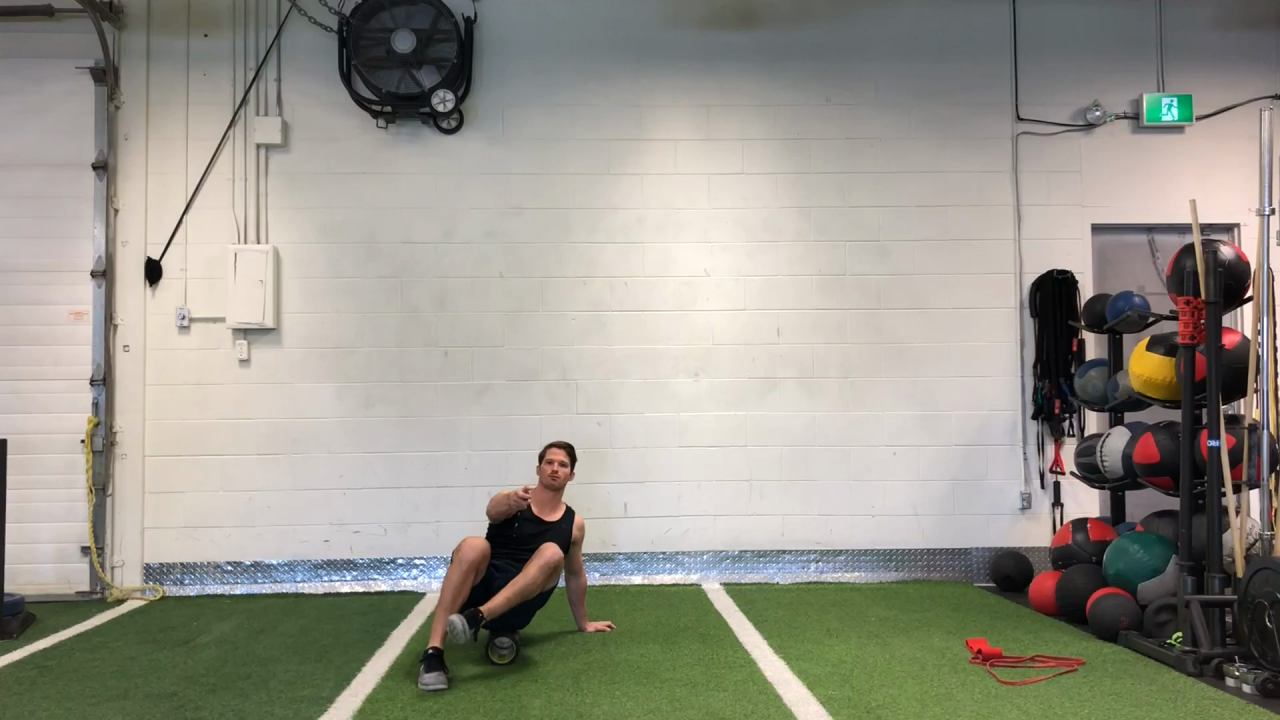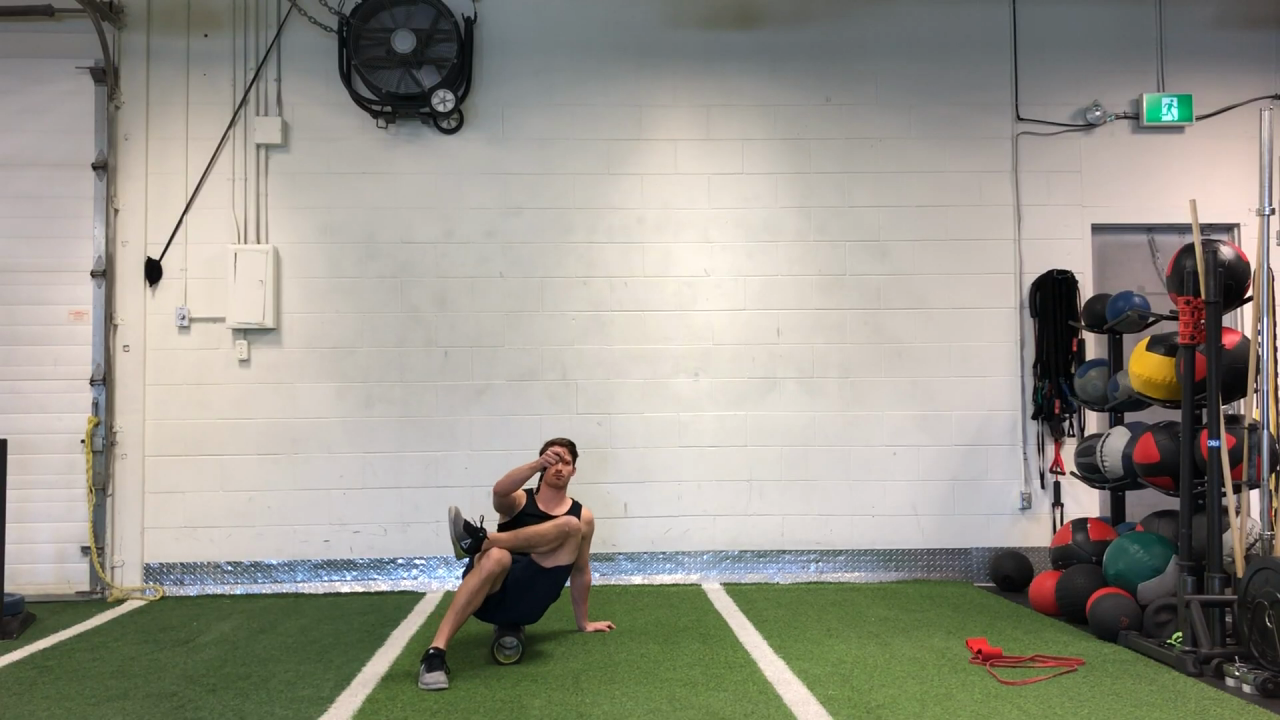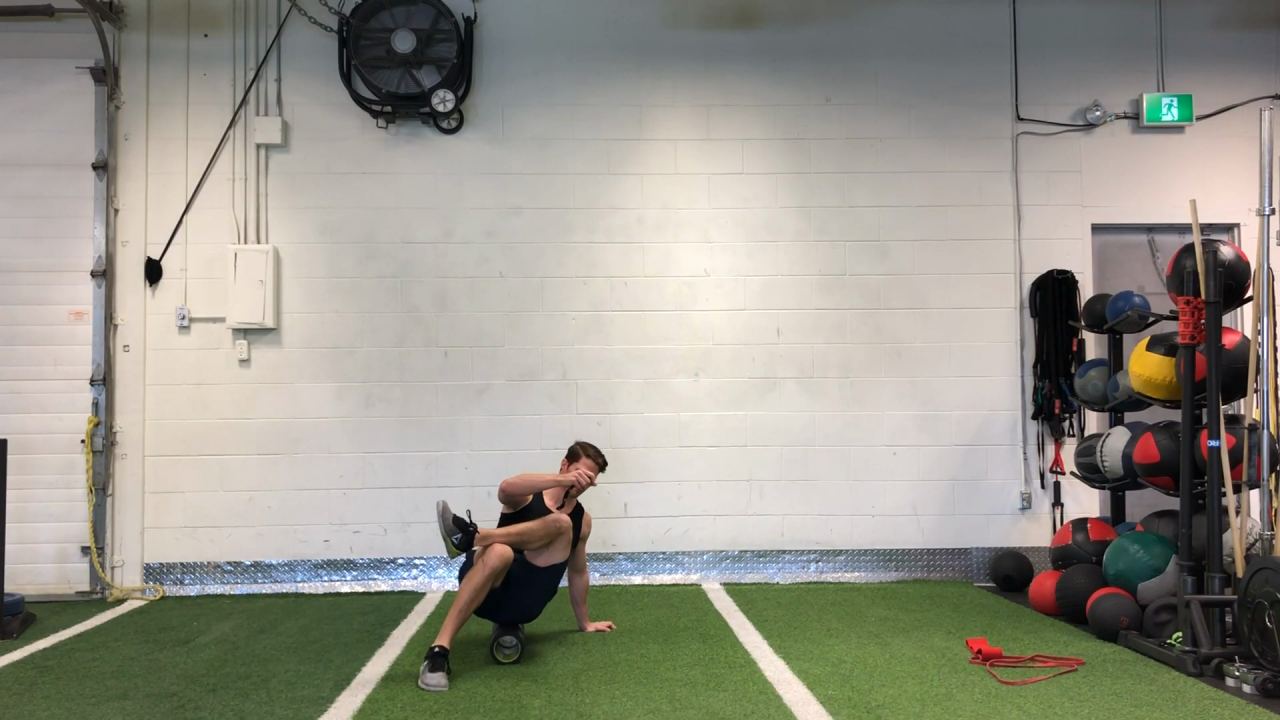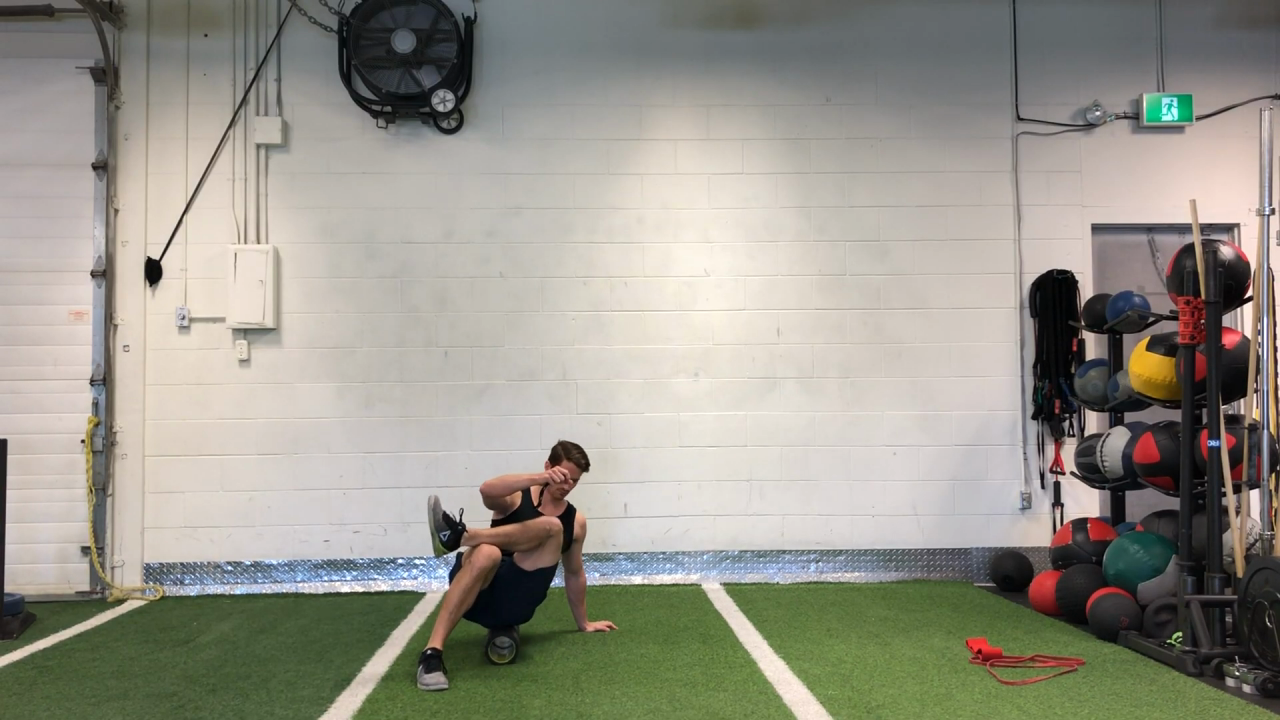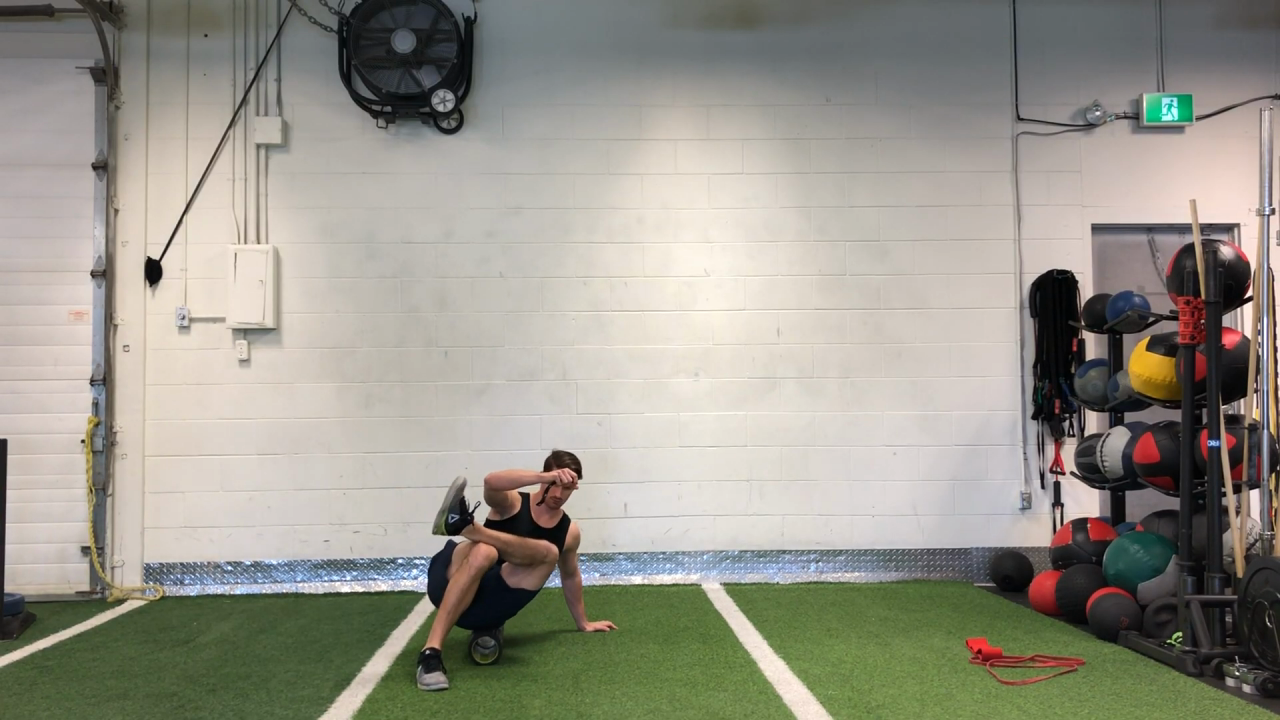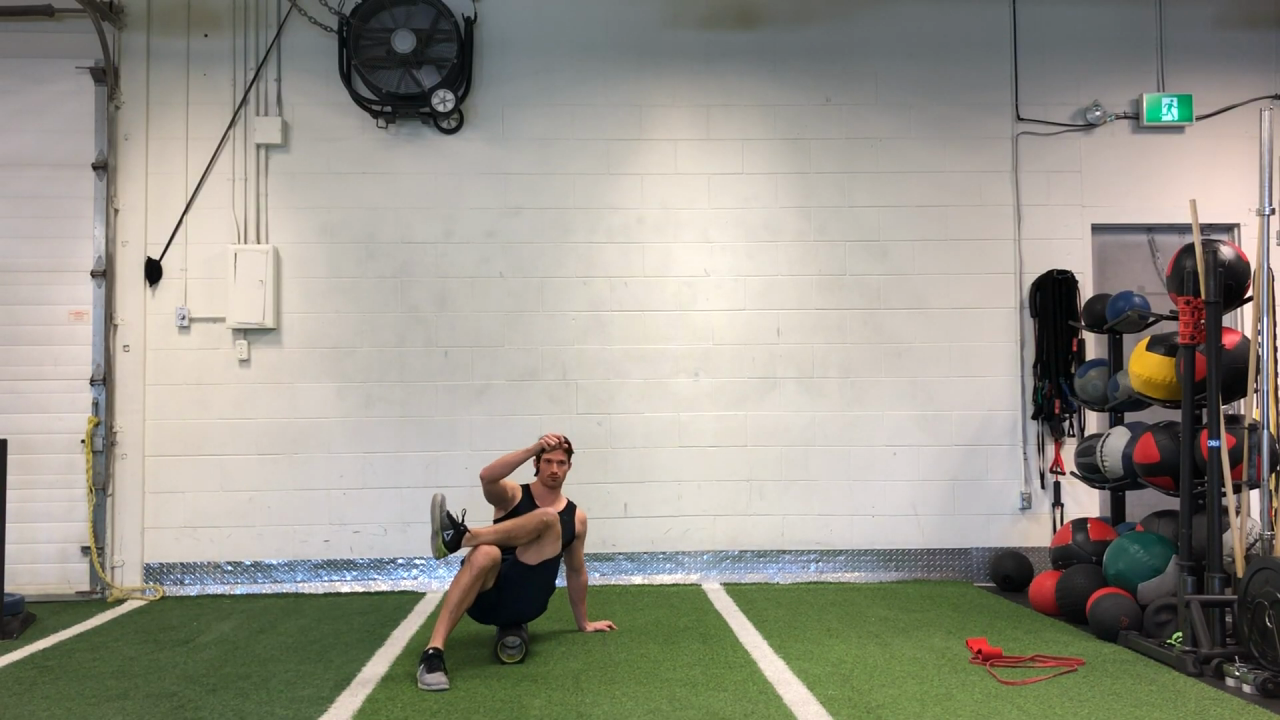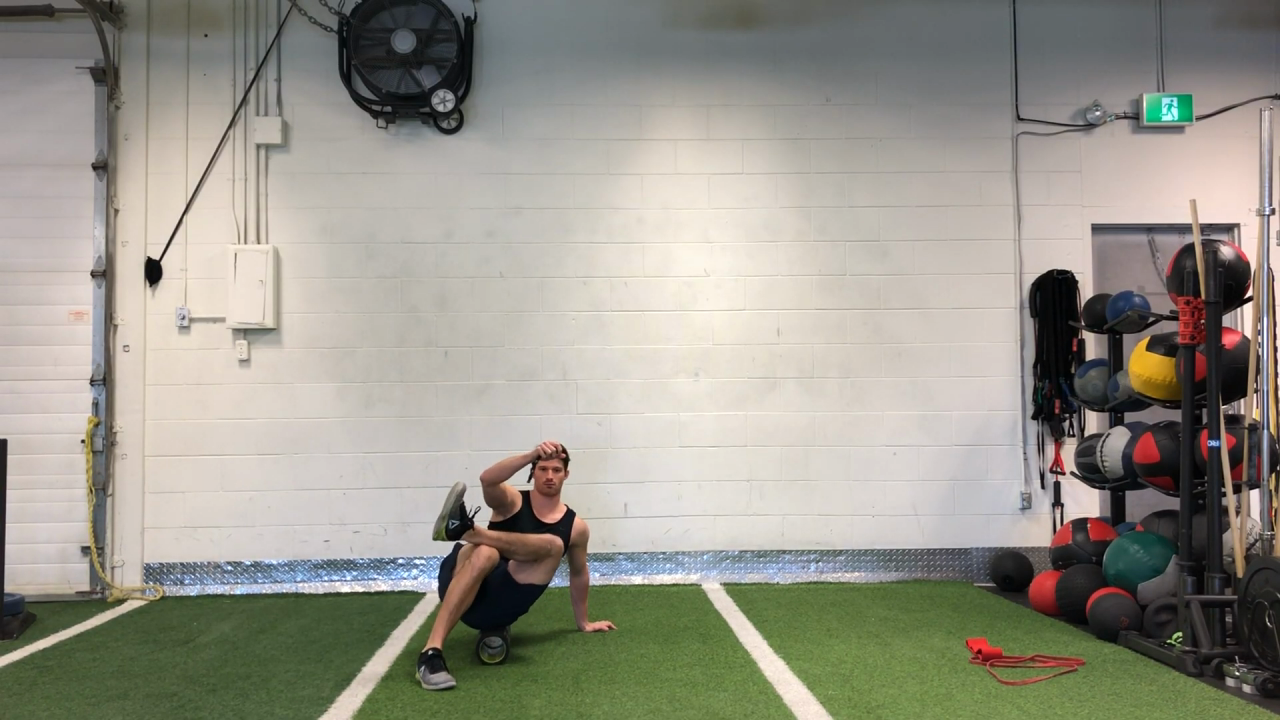
dt=0.7s
person 1, frame 1
left shoulder: (574, 523)
right shoulder: (509, 499)
left elbow: (575, 575)
right elbow: (492, 512)
left wrist: (583, 622)
right wrist: (511, 502)
left hip: (515, 607)
right hip: (480, 588)
left knee: (552, 553)
right knee: (473, 546)
left ankle: (478, 618)
right ankle: (434, 652)
person 1, frame 2
left shoulder: (582, 518)
right shoulder: (518, 501)
left elbow: (581, 571)
right elbow: (499, 491)
left wrist: (583, 622)
right wrist: (538, 464)
left hip: (528, 602)
right hip: (493, 595)
left knee: (570, 525)
right knee: (496, 557)
right ankle: (435, 652)
person 1, frame 3
left shoulder: (582, 519)
right shoulder: (527, 497)
left elbow: (578, 572)
right elbow: (506, 488)
left wrist: (584, 622)
right wrist: (562, 480)
left hip: (524, 603)
right hip: (490, 589)
left knee: (561, 523)
right knee: (499, 553)
right ankle: (438, 651)
person 1, frame 4
left shoulder: (576, 522)
right shoulder: (515, 498)
left elbow: (574, 573)
right elbow: (487, 490)
left wrist: (583, 622)
right wrist: (539, 479)
left hip: (515, 605)
right hip: (480, 594)
left knee: (552, 526)
right knee: (486, 553)
right ankle: (432, 652)
person 1, frame 5
left shoulder: (569, 532)
right shoulder: (512, 503)
left elbow: (570, 577)
right elbow: (491, 482)
left wrist: (583, 622)
right wrist: (546, 478)
left hip: (484, 611)
right hip: (451, 583)
left knee: (549, 552)
right knee: (483, 552)
right ankle: (430, 652)
person 1, frame 6
left shoulder: (576, 517)
right shoulder: (512, 495)
left elbow: (576, 572)
right elbow: (487, 477)
left wrist: (584, 622)
right wrist: (535, 448)
left hip: (526, 602)
right hip: (487, 595)
left knee: (548, 518)
right knee: (486, 553)
right ankle: (433, 653)
person 1, frame 7
left shoulder: (576, 527)
right shoulder: (511, 501)
left elbow: (579, 574)
right elbow: (487, 479)
left wrist: (583, 622)
right wrist: (532, 455)
left hip: (497, 609)
right hip: (461, 584)
left knee: (553, 546)
right knee: (485, 554)
right ankle: (431, 652)
